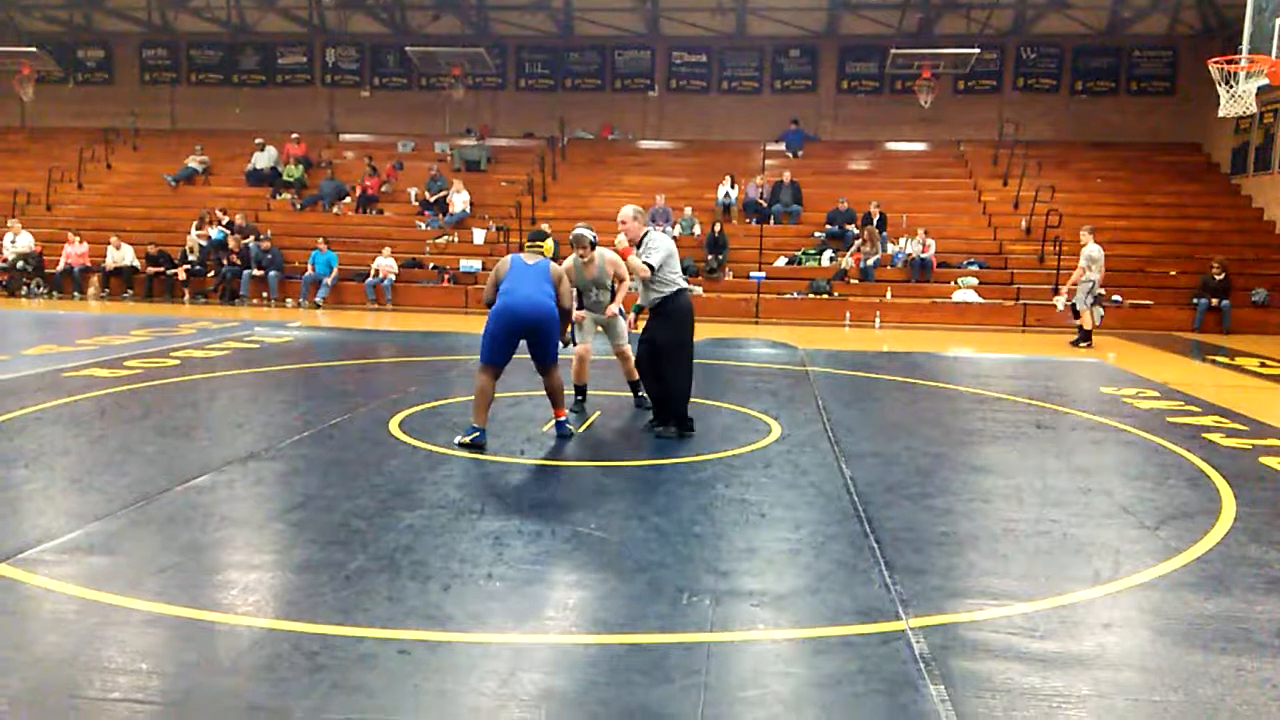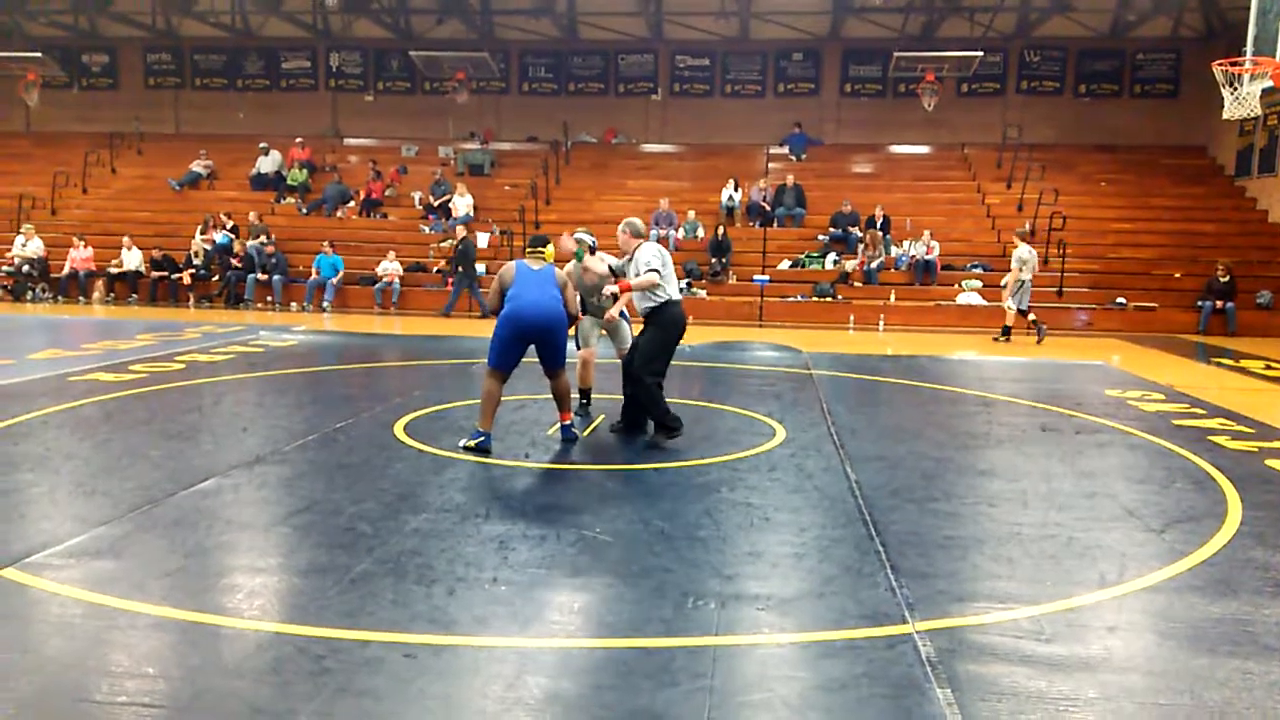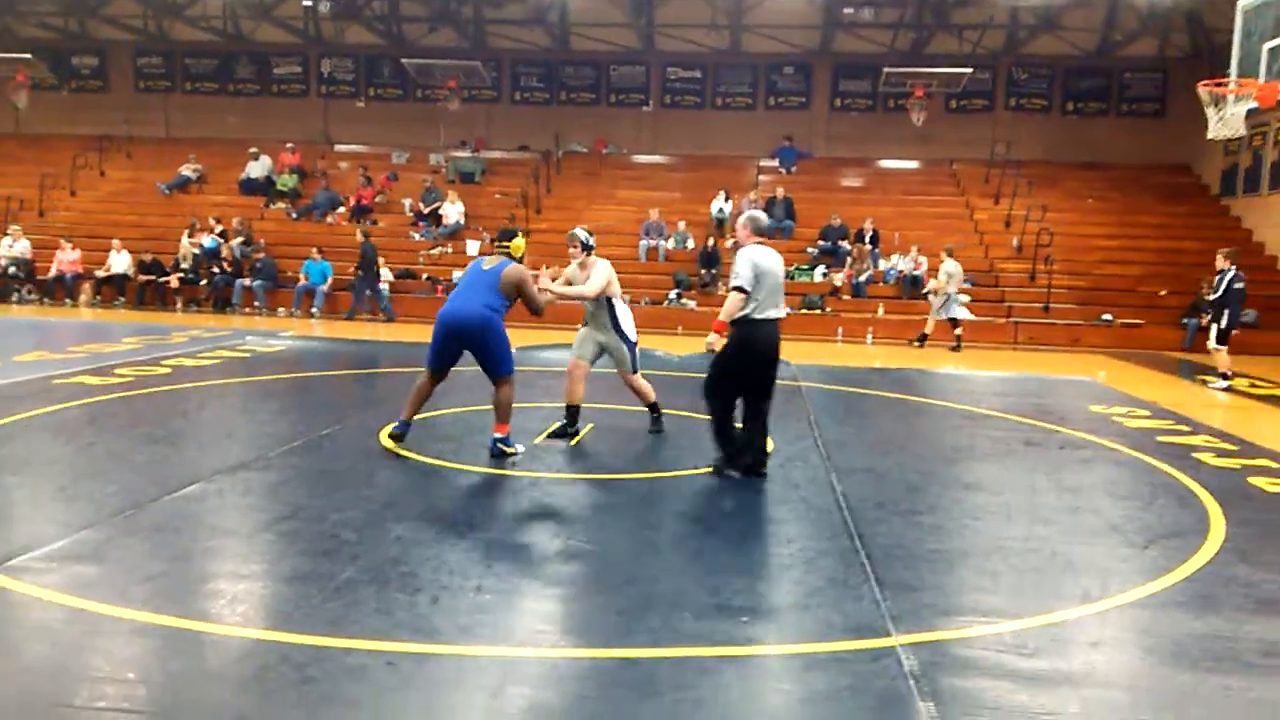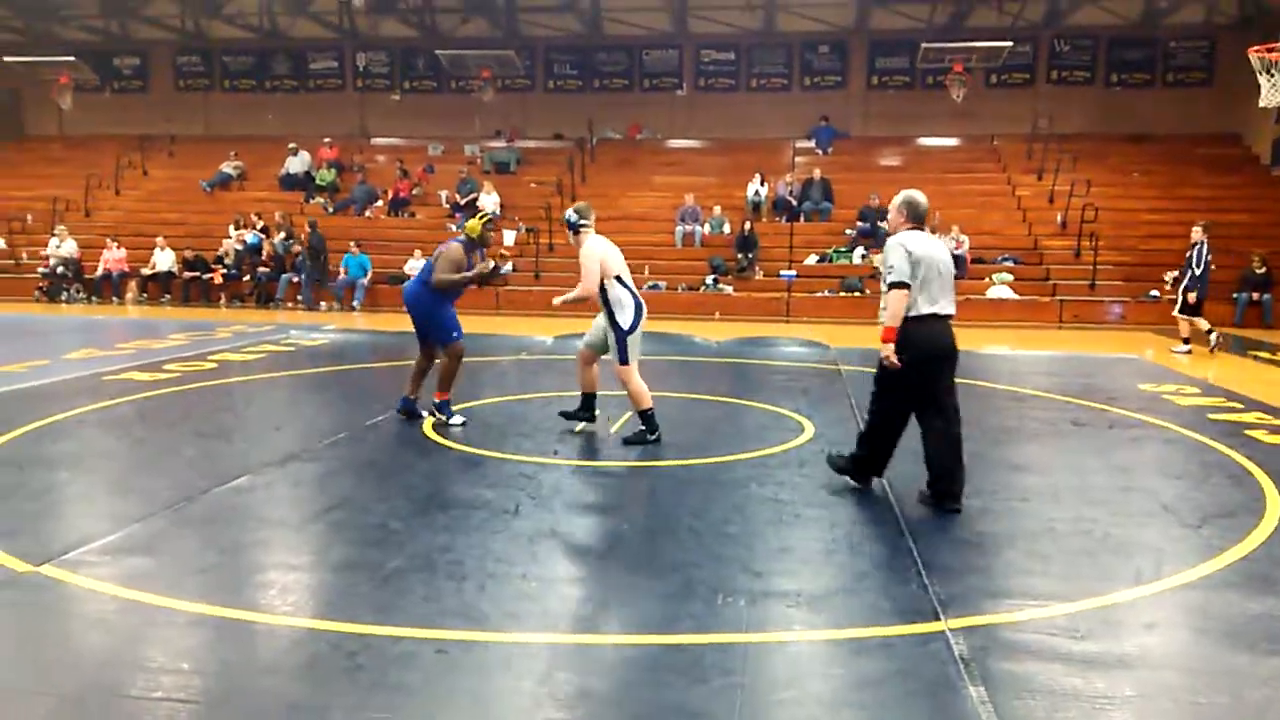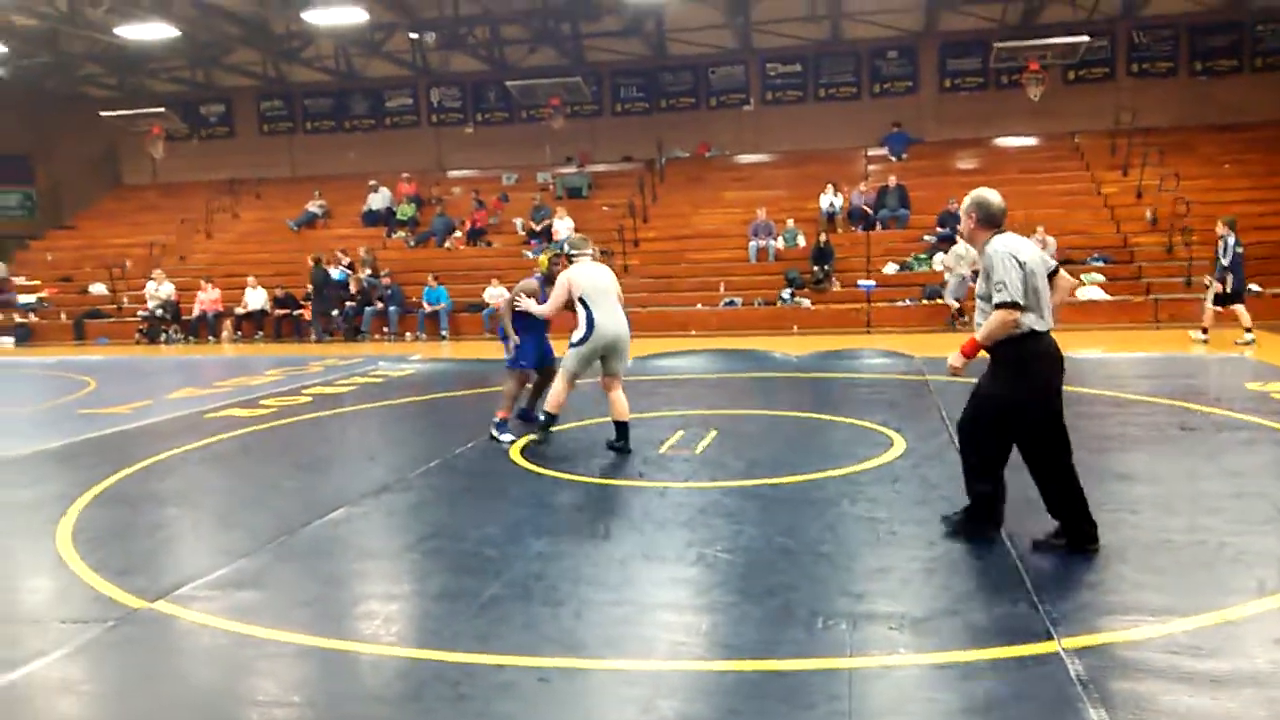
dt=1s
person 1, frame 1
left shoulder: (657, 241)
right shoulder: (638, 248)
left elbow: (644, 272)
left wrist: (625, 251)
right wrist: (636, 310)
left hip: (675, 309)
right hip: (658, 312)
left knee: (674, 368)
right knee: (645, 363)
left ankle: (682, 424)
right ankle: (663, 417)
person 1, frame 2
left shoulder: (649, 250)
right shoulder: (632, 260)
left elbow: (653, 280)
left wrist: (621, 287)
left hip: (666, 318)
right hip: (656, 319)
left knee: (644, 372)
right knee: (631, 365)
left ankle: (668, 426)
right ankle: (633, 421)
person 1, frame 3
left shoulder: (747, 254)
right shoulder: (775, 257)
left elbow: (738, 295)
left wrist: (717, 328)
left hip: (748, 333)
right hip: (771, 333)
left knee: (717, 390)
right knee: (757, 400)
left ankle: (733, 455)
right ankle: (754, 459)
person 1, frame 4
left shoulder: (899, 243)
right shoulder: (940, 246)
left elbow: (900, 292)
left wrist: (888, 339)
left hip: (912, 336)
right hip: (943, 336)
left knee: (887, 408)
right knee: (941, 414)
left ankle: (861, 466)
right ankle: (947, 490)
person 1, frame 5
left shoulder: (998, 252)
right shoulder: (1017, 243)
left elbow: (1007, 315)
right elbow: (1063, 281)
left wrist: (967, 351)
right wrist: (1041, 319)
left hip: (1025, 360)
right hip: (1016, 359)
left knee: (1044, 448)
right knee: (975, 429)
left ankle: (1078, 531)
right ankle: (982, 514)
person 2, frame 1
left shoulder: (506, 262)
right shoulder: (555, 269)
left elbow: (488, 300)
right elbow: (566, 306)
right wrist: (563, 332)
left hip: (507, 313)
right hip: (544, 314)
left knee: (488, 372)
right knee: (549, 370)
left ankle: (477, 432)
right ankle: (562, 423)
person 2, frame 2
left shoulder: (509, 269)
right shoulder: (558, 274)
left elbow: (493, 306)
right elbow: (573, 312)
right wrist: (561, 330)
left hip: (516, 318)
right hip: (553, 319)
left knee: (495, 376)
right knee: (557, 374)
left ankle: (482, 435)
right ankle: (567, 427)
person 2, frame 3
left shoulder: (477, 263)
right shoulder: (519, 271)
right elbow: (538, 309)
right wrist: (533, 287)
left hip: (449, 319)
right hip: (484, 325)
left knee: (432, 376)
right knee: (504, 381)
left ankle: (402, 425)
right ankle: (501, 440)
person 2, frame 4
left shoulder: (478, 250)
right shoulder: (455, 251)
left elbow: (482, 280)
right elbow: (438, 280)
left wrist: (495, 267)
right wrist: (471, 275)
left hip: (419, 298)
right hip: (427, 298)
left knee: (428, 351)
right knee: (455, 349)
left ankle: (409, 402)
right ankle: (441, 404)
person 2, frame 5
left shoulder: (557, 284)
right shoulder: (531, 286)
right elbow: (505, 307)
right wrist: (511, 335)
left hip: (535, 333)
right hip: (518, 332)
left knee: (549, 371)
right knee: (520, 375)
left ankle: (528, 411)
right ankle: (499, 423)
person 3, frame 1
left shoulder: (610, 258)
right shoulder: (568, 265)
left elbow: (625, 280)
left wrist: (616, 304)
right wrist: (572, 311)
left hip: (611, 309)
right hip: (585, 312)
left knee: (624, 352)
right knee: (582, 353)
left ankle: (638, 394)
right ankle: (579, 398)
person 3, frame 2
left shoulder: (610, 263)
right shoulder: (569, 270)
left wrist: (616, 309)
left hip: (614, 314)
right hip: (588, 316)
left knee: (628, 355)
right knee: (585, 357)
right ankle: (584, 401)
person 3, frame 3
left shoulder: (602, 268)
right shoulder: (571, 270)
left elbow: (589, 292)
right elbow: (553, 292)
left wrist: (553, 287)
left hip: (618, 330)
right hip: (592, 328)
left knee: (632, 379)
right knee: (574, 369)
left ankle: (656, 415)
right ankle: (570, 424)
person 3, frame 4
left shoulder: (589, 249)
right shoulder: (598, 243)
left elbow: (590, 291)
left wrist: (565, 299)
right wrist: (578, 291)
left hip: (625, 314)
right hip: (613, 313)
left knee: (626, 373)
right knee: (585, 356)
left ankle: (651, 429)
right ankle: (586, 409)
person 3, frame 5
left shoulder: (567, 275)
right shoulder: (605, 270)
left elbow: (548, 311)
right elbow: (619, 300)
left wrist: (532, 307)
left hip: (592, 331)
right hip: (620, 329)
left knee: (564, 379)
right knee: (613, 386)
left ankle: (544, 429)
right ankle: (622, 439)
